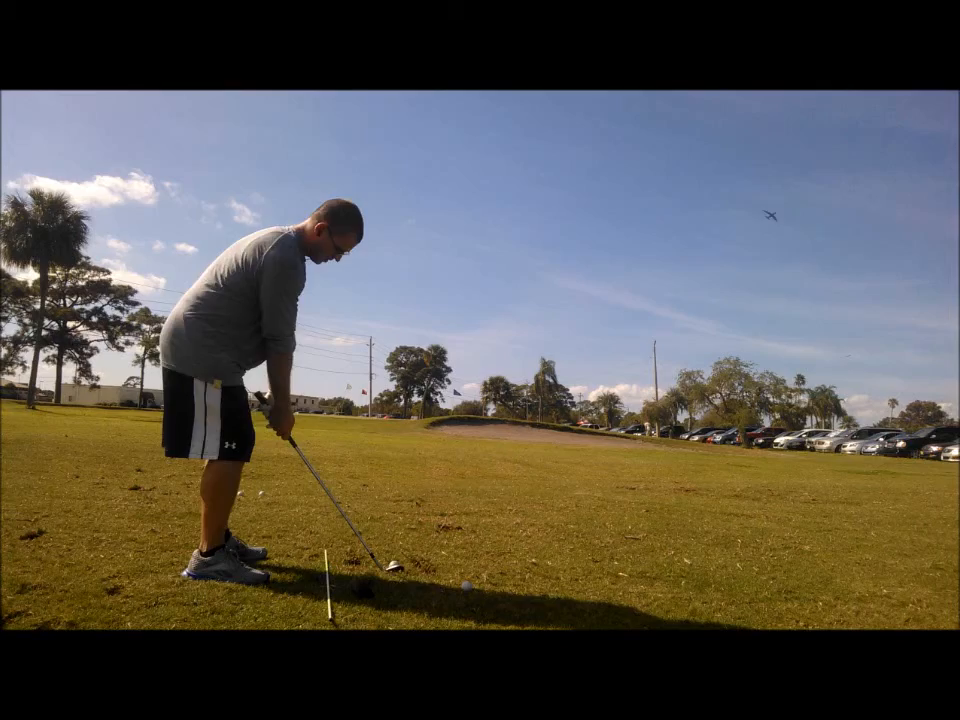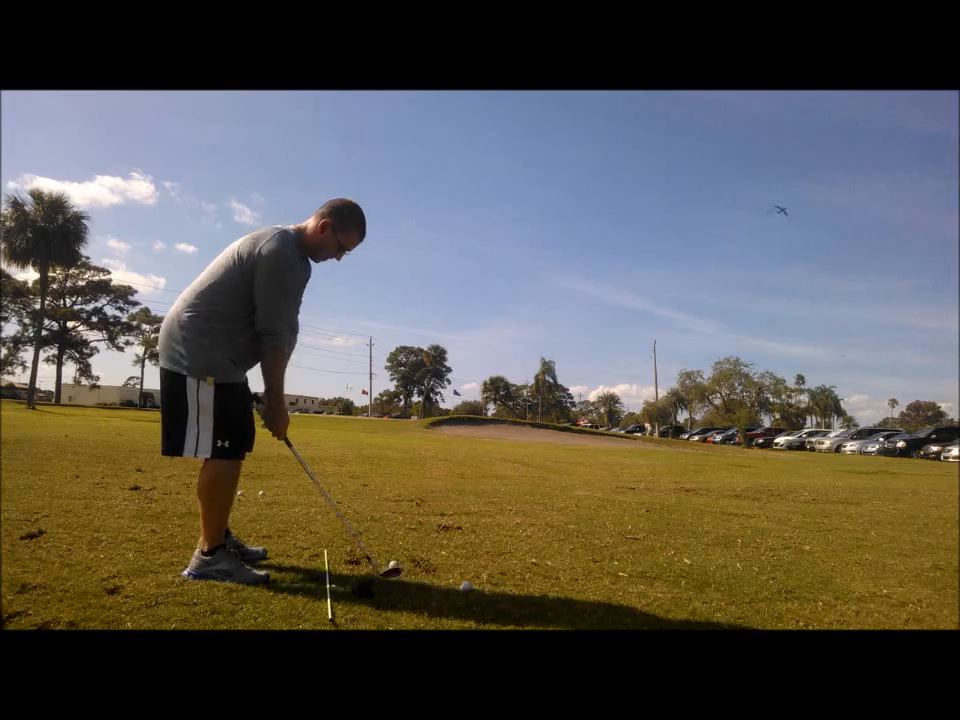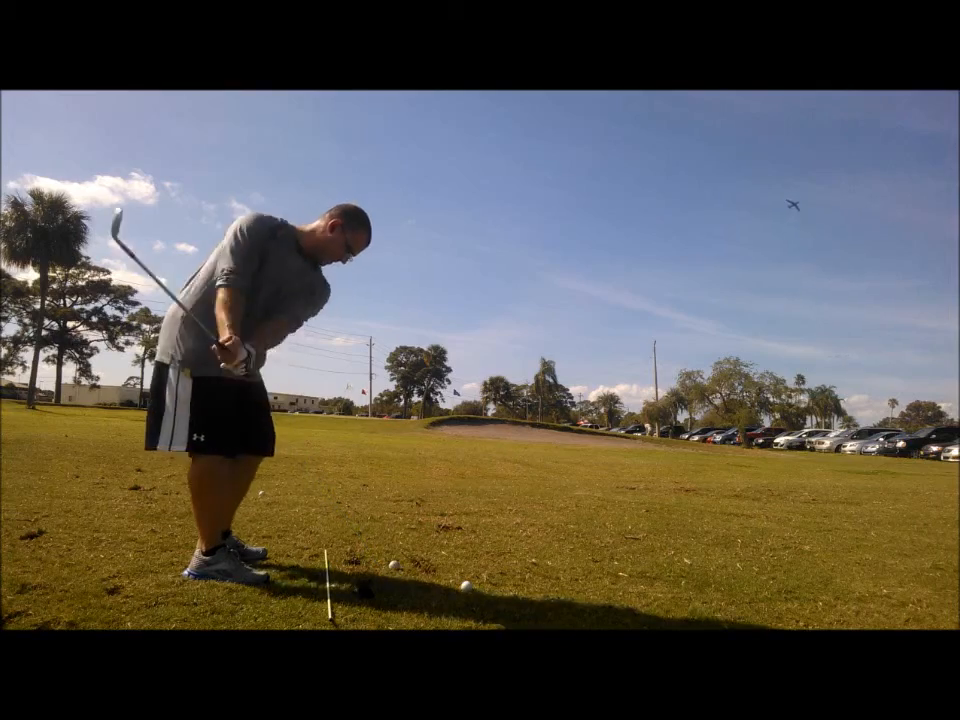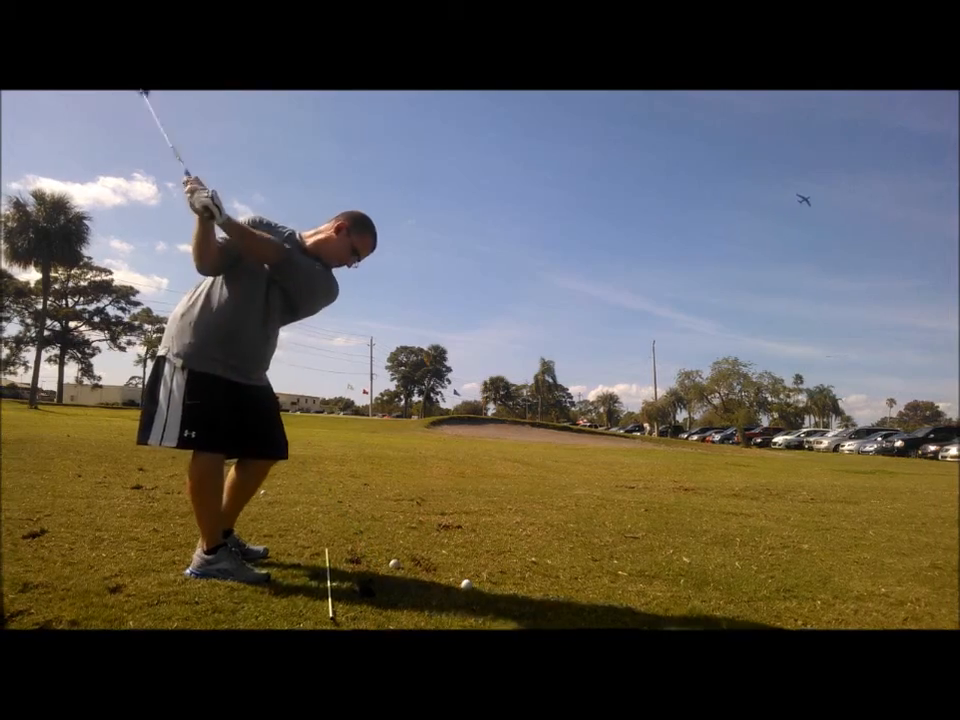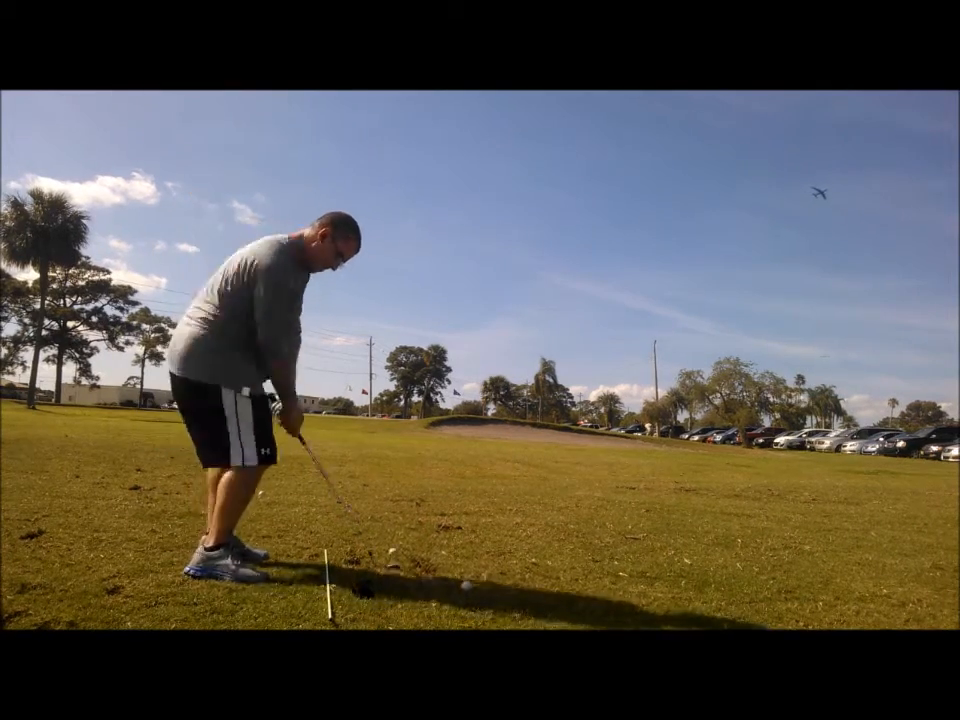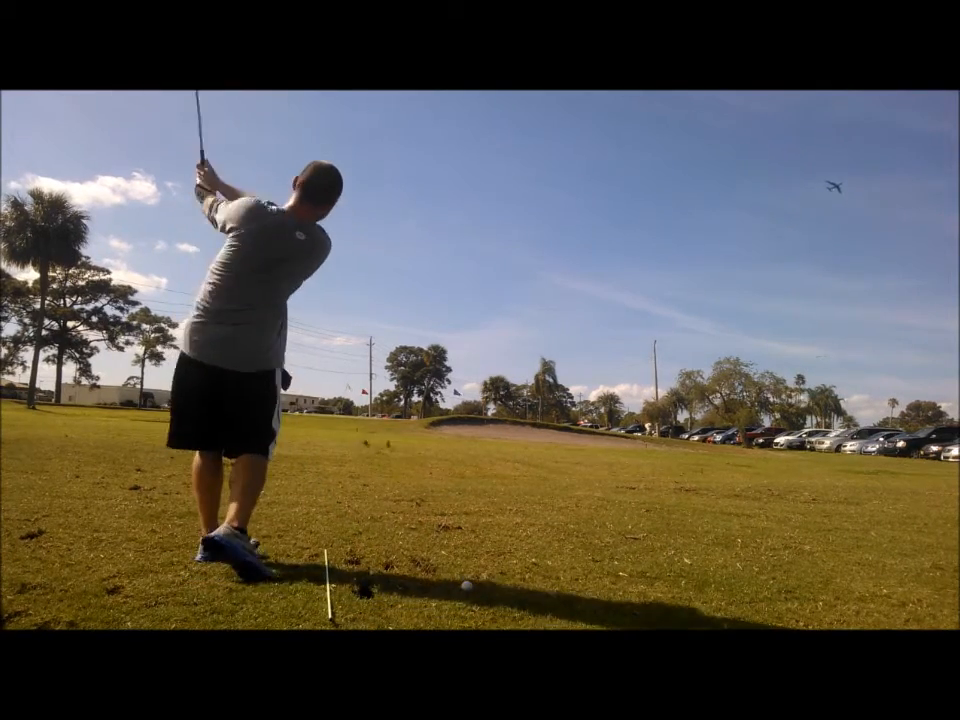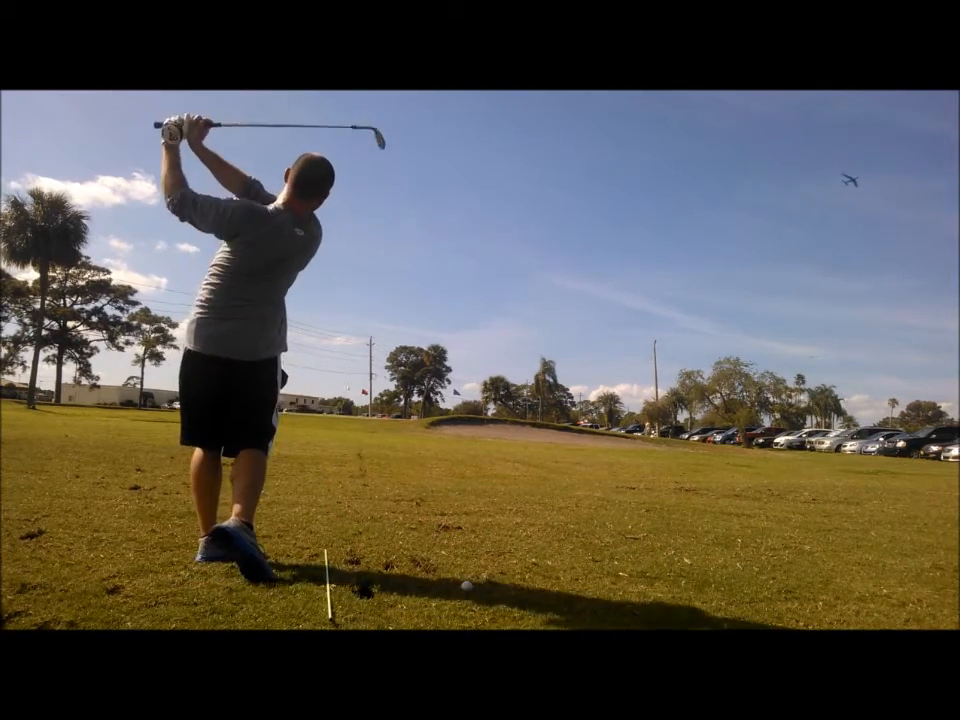
dt=0.4s
person 1, frame 1
left shoulder: (278, 244)
right shoulder: (284, 257)
left elbow: (274, 333)
right elbow: (279, 339)
left wrist: (276, 398)
right wrist: (282, 404)
left hip: (211, 352)
right hip: (200, 352)
left knee: (233, 450)
right knee: (227, 452)
left ankle: (219, 539)
right ankle: (208, 556)
person 1, frame 2
left shoulder: (300, 264)
right shoulder: (279, 250)
left elbow: (285, 333)
right elbow: (272, 334)
left wrist: (273, 395)
right wrist: (276, 401)
left hip: (224, 357)
right hip: (196, 351)
left knee: (233, 448)
right knee: (221, 451)
left ankle: (219, 538)
right ankle: (208, 556)
person 1, frame 3
left shoulder: (316, 288)
right shoulder: (260, 228)
left elbow: (282, 324)
right elbow: (229, 281)
left wrist: (246, 350)
right wrist: (229, 337)
left hip: (241, 365)
right hip: (192, 349)
left knee: (252, 450)
right knee: (211, 450)
left ankle: (221, 537)
right ankle: (209, 554)
person 1, frame 4
left shoulder: (323, 285)
right shoulder: (259, 227)
left elbow: (276, 257)
right elbow: (208, 263)
left wrist: (218, 215)
right wrist: (205, 216)
left hip: (246, 372)
right hip: (193, 351)
left knee: (264, 453)
right knee: (210, 449)
left ankle: (223, 535)
right ankle: (210, 553)
person 1, frame 5
left shoulder: (279, 248)
right shoulder: (280, 267)
left elbow: (285, 340)
right elbow: (275, 346)
left wrist: (286, 400)
right wrist: (289, 400)
left hip: (193, 361)
right hip: (217, 367)
left knee: (226, 454)
right knee: (250, 457)
left ankle: (219, 538)
right ankle: (212, 552)
person 1, frame 6
left shoulder: (249, 216)
right shoulder: (319, 245)
left elbow: (216, 210)
left wrist: (210, 188)
right wrist: (219, 184)
left hip: (202, 346)
right hip: (257, 358)
left knee: (207, 447)
right knee: (252, 449)
left ankle: (209, 536)
right ankle: (233, 531)
person 1, frame 7
left shoulder: (250, 220)
right shoulder: (310, 235)
left elbow: (178, 199)
right elbow: (249, 187)
left wrist: (172, 144)
right wrist: (199, 146)
left hip: (205, 345)
right hip: (257, 353)
left knee: (206, 444)
right knee: (251, 444)
left ankle: (209, 537)
right ankle: (239, 524)
